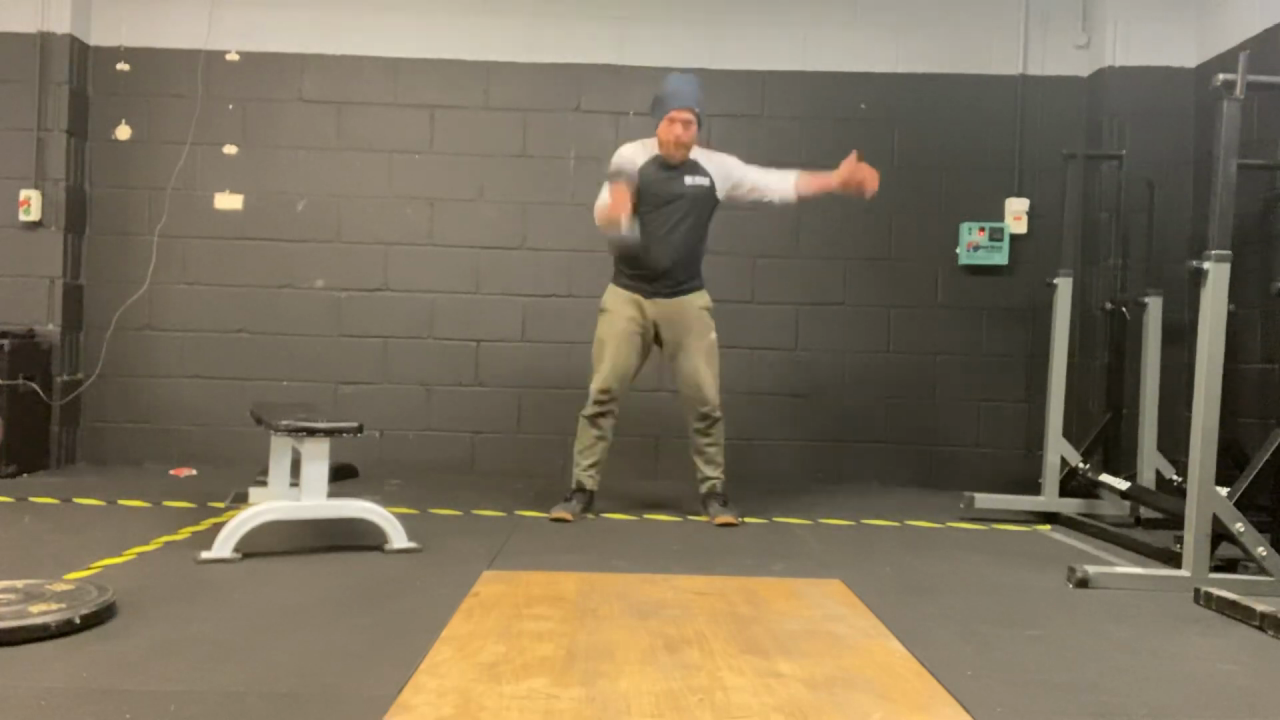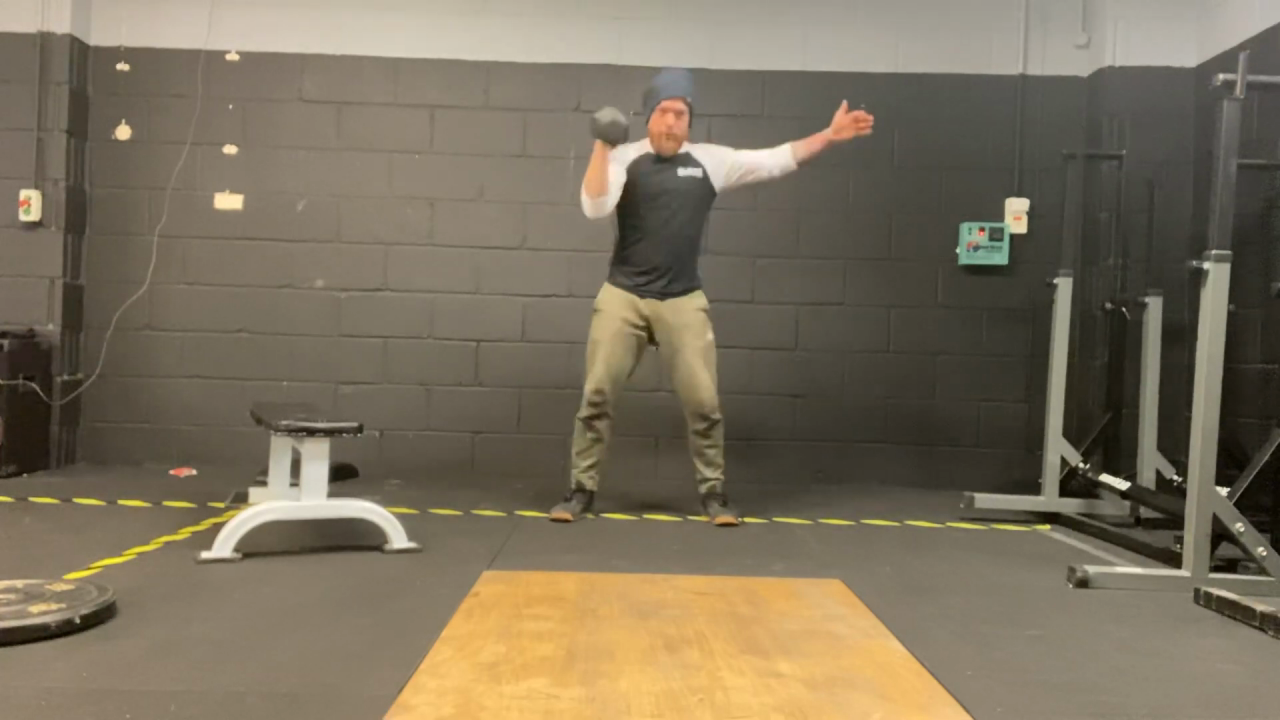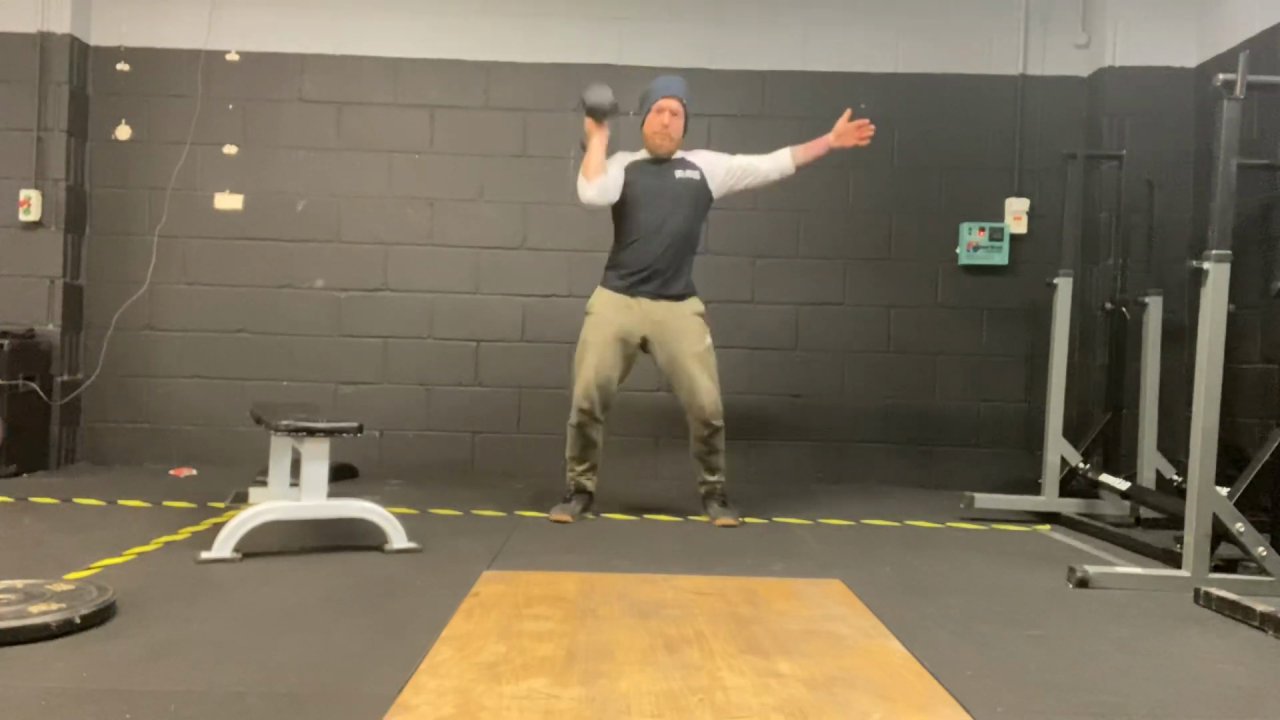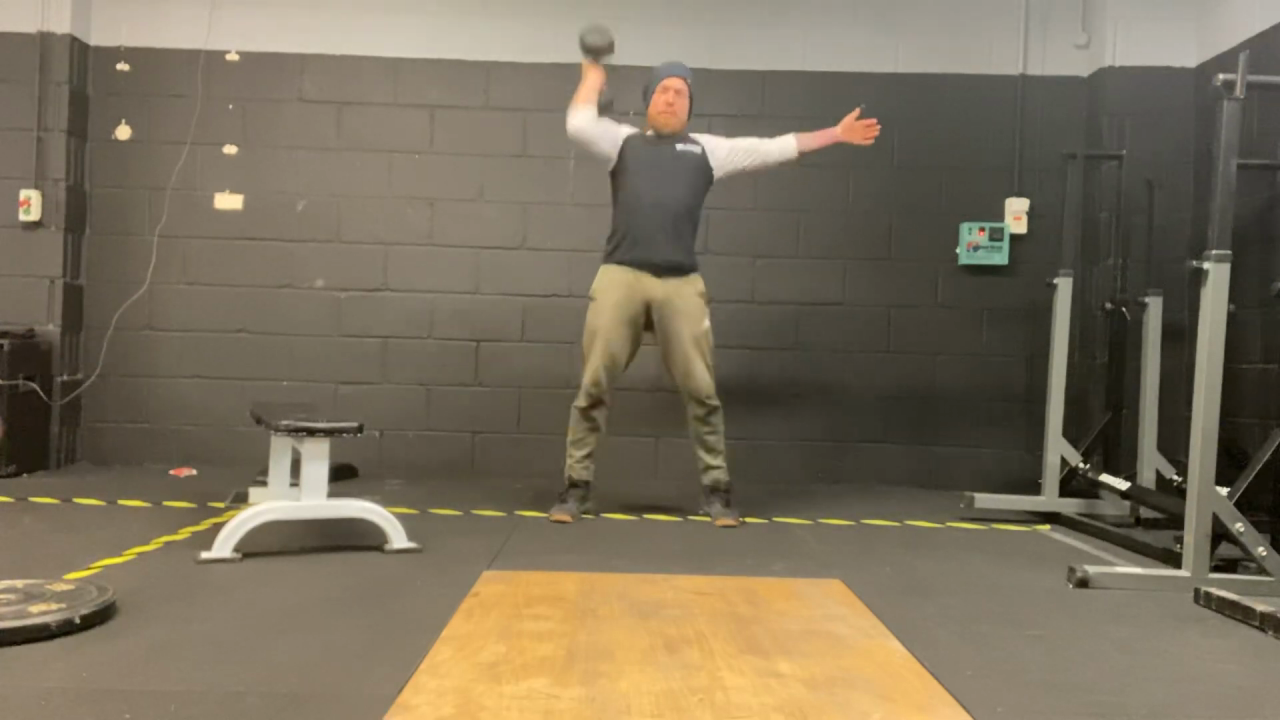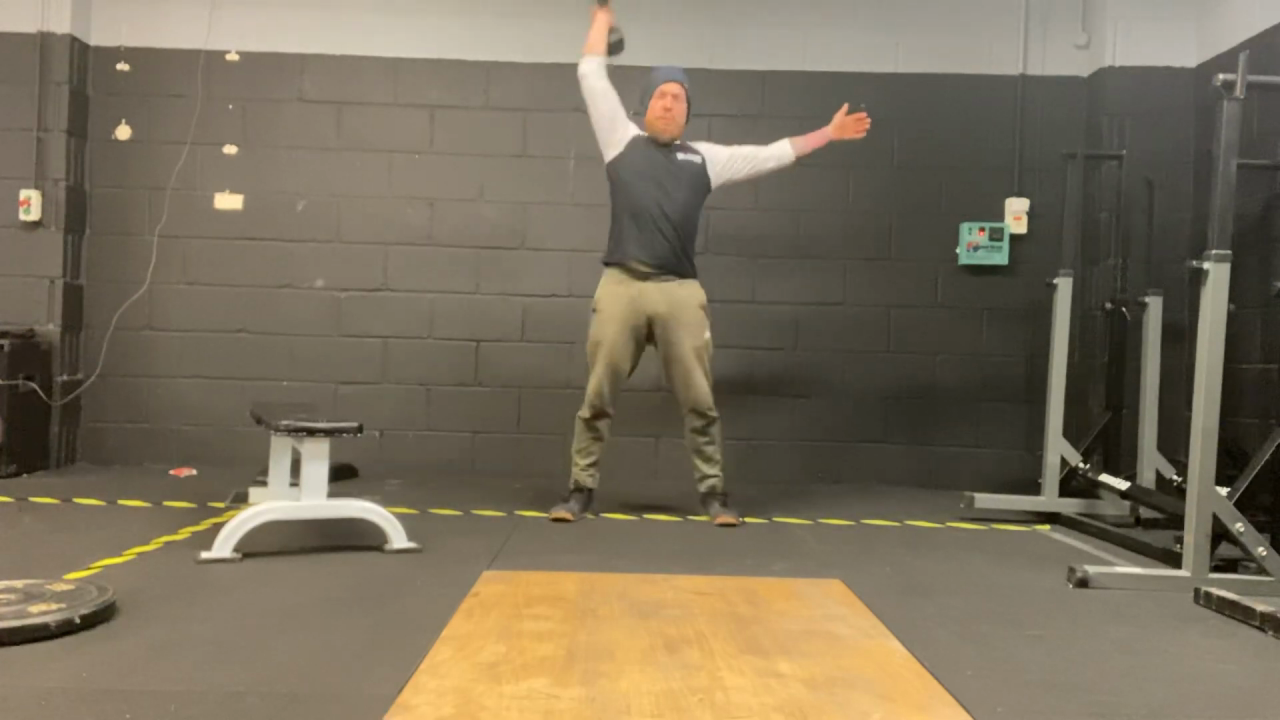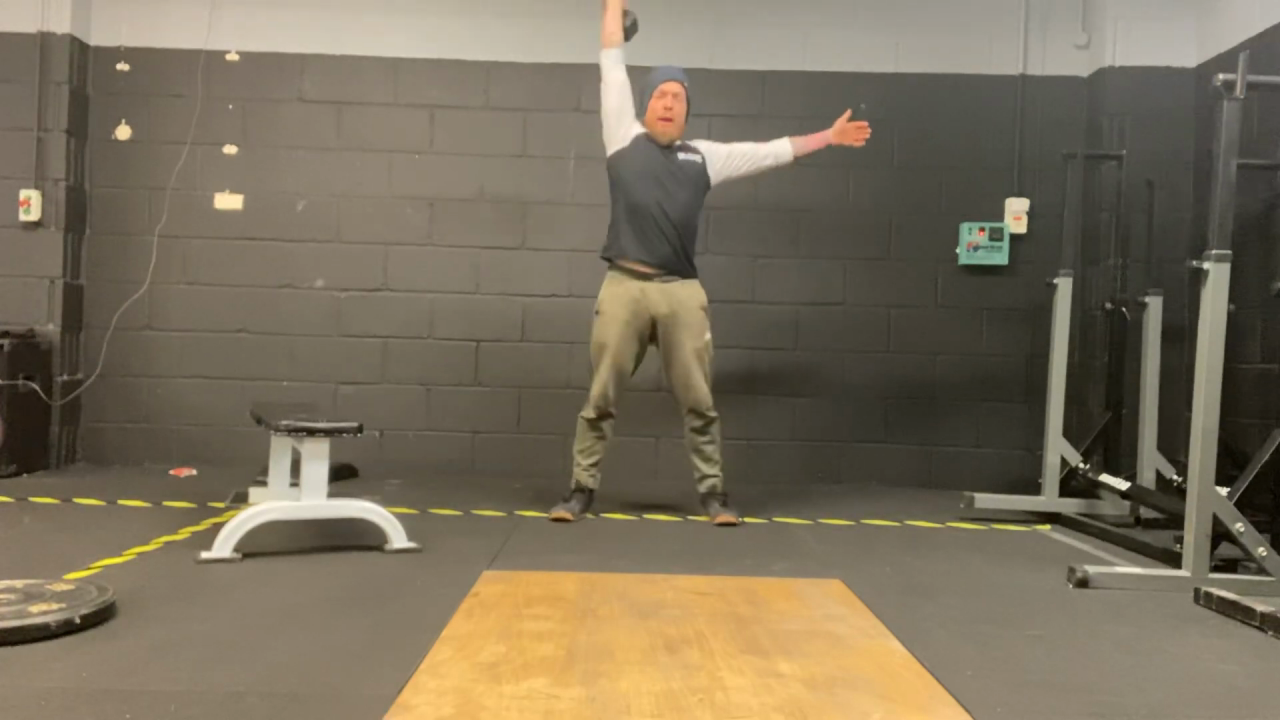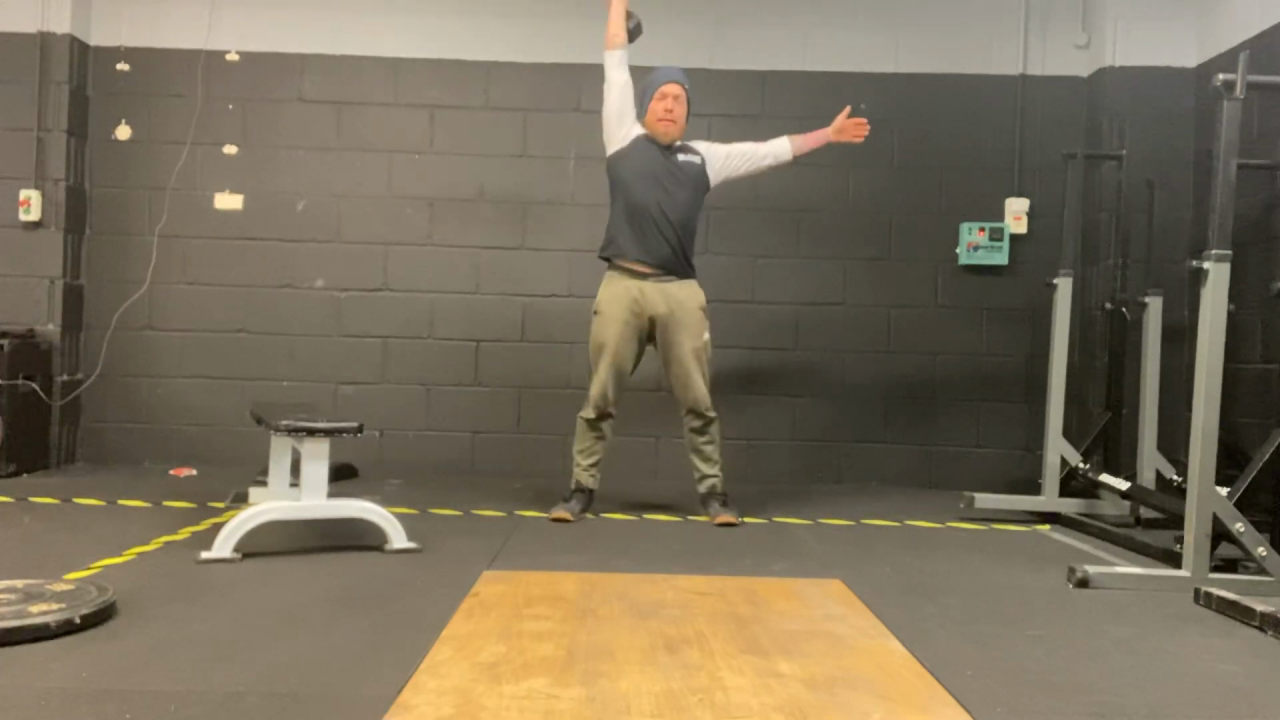
dt=0.2s
person 1, frame 1
left shoulder: (715, 166)
right shoulder: (632, 157)
left elbow: (776, 184)
right elbow: (603, 211)
left wrist: (834, 180)
right wrist: (613, 207)
left hip: (687, 301)
right hip: (628, 297)
left knee: (704, 400)
right knee: (602, 393)
left ankle: (713, 493)
right ankle: (581, 489)
person 1, frame 2
left shoulder: (710, 160)
right shoulder: (624, 157)
left elbow: (774, 161)
right elbow: (594, 208)
left wrist: (828, 135)
right wrist: (600, 150)
left hip: (682, 301)
right hip: (622, 296)
left knee: (702, 401)
right knee: (597, 394)
left ankle: (713, 492)
right ankle: (581, 489)
person 1, frame 3
left shoulder: (705, 166)
right shoulder: (623, 165)
left elbow: (771, 165)
right elbow: (591, 194)
left wrist: (829, 141)
right wrist: (597, 138)
left hip: (677, 305)
right hip: (615, 300)
left knee: (707, 406)
right knee: (587, 397)
left ankle: (713, 493)
right ankle: (579, 490)
person 1, frame 4
left shoulder: (705, 148)
right shoulder: (624, 140)
left elbow: (772, 149)
right elbow: (578, 125)
left wrist: (835, 134)
right wrist: (592, 78)
left hip: (680, 285)
right hip: (619, 279)
left knee: (701, 391)
right knee: (593, 386)
left ankle: (716, 489)
right ankle: (576, 486)
person 1, frame 5
left shoulder: (703, 156)
right shoulder: (621, 141)
left elbow: (772, 154)
right elbow: (590, 77)
left wrist: (829, 132)
left hip: (681, 294)
right hip: (621, 288)
left knee: (698, 402)
right knee: (598, 397)
left ankle: (712, 492)
right ankle: (580, 489)
person 1, frame 6
left shoulder: (704, 156)
right shoulder: (624, 138)
left elbow: (771, 152)
right elbow: (612, 67)
left wrist: (829, 136)
left hip: (682, 293)
right hip: (623, 288)
left knee: (698, 401)
right knee: (601, 397)
left ankle: (712, 492)
right ankle: (581, 489)
person 1, frame 7
left shoulder: (704, 157)
right shoulder: (624, 138)
left elbow: (770, 152)
right elbow: (614, 67)
left wrist: (828, 134)
left hip: (681, 293)
right hip: (622, 287)
left knee: (697, 401)
right knee: (600, 396)
left ankle: (712, 491)
right ankle: (581, 488)
